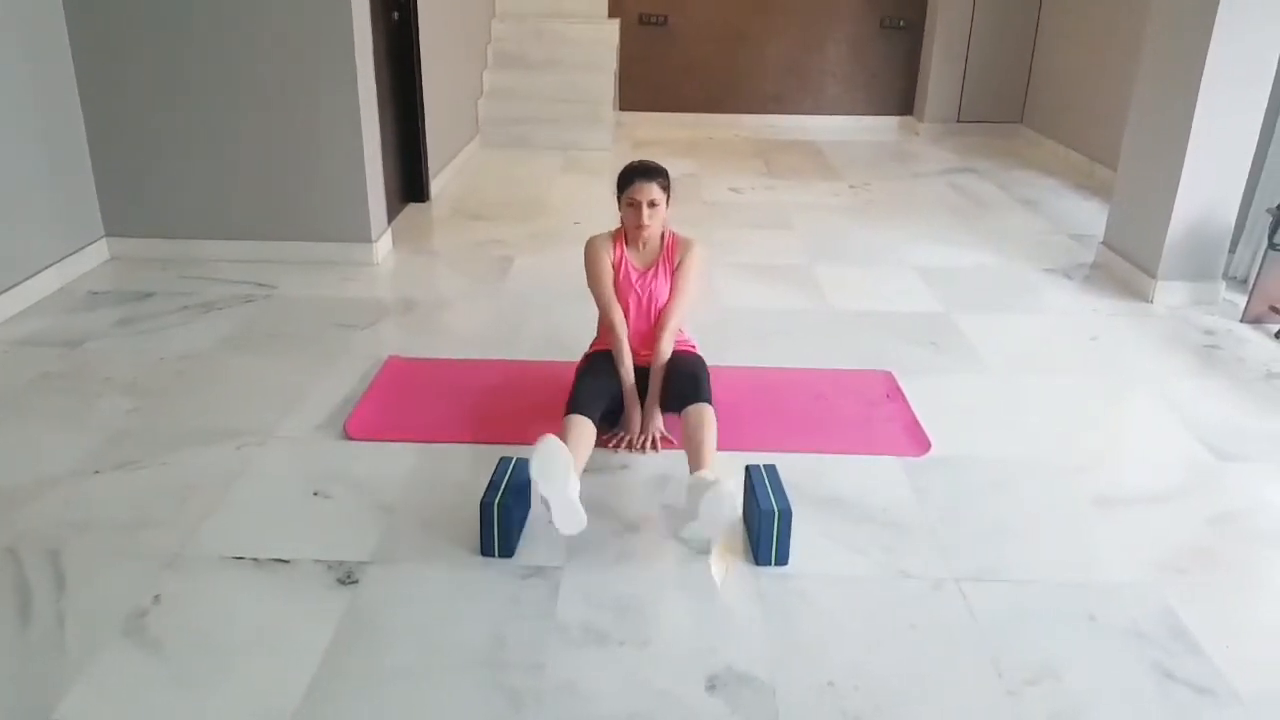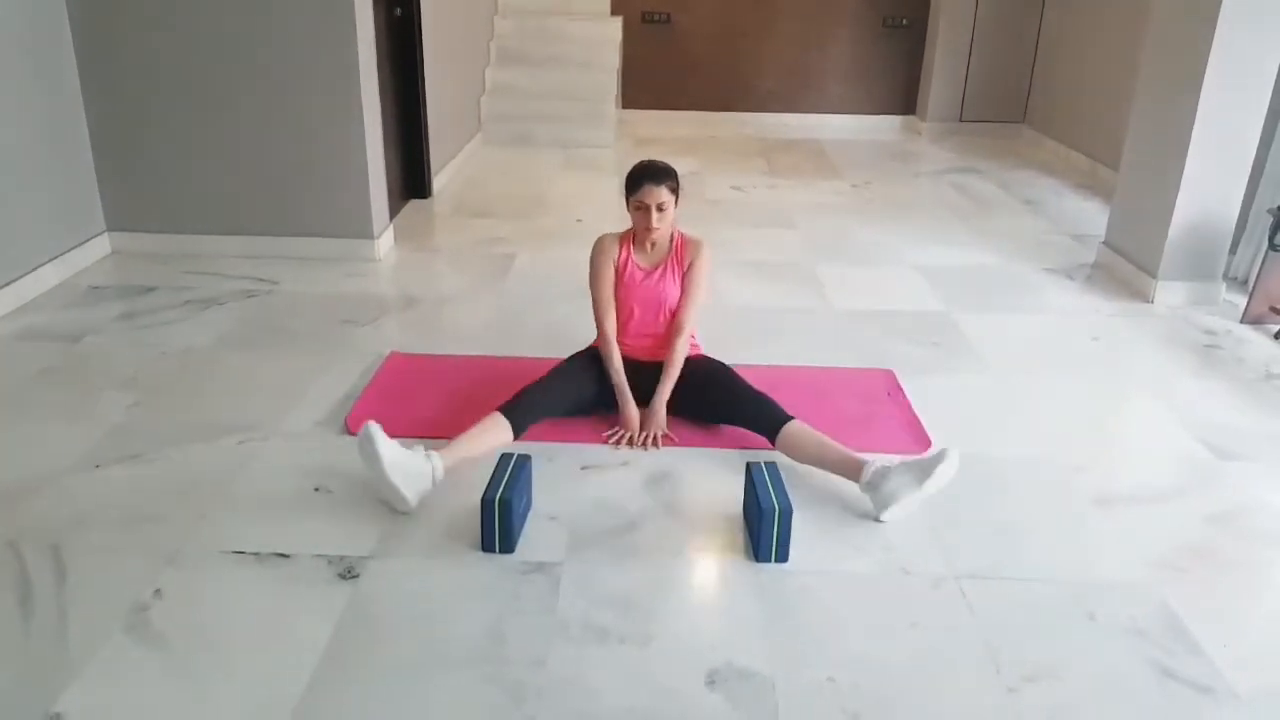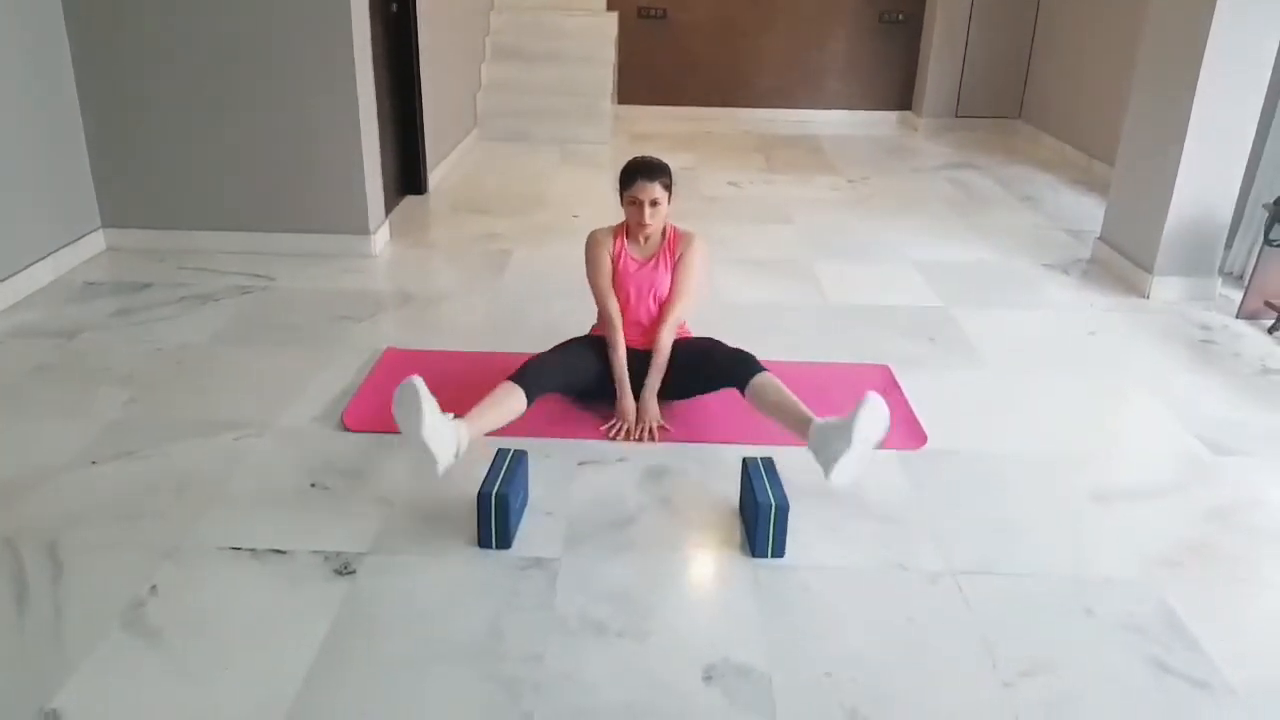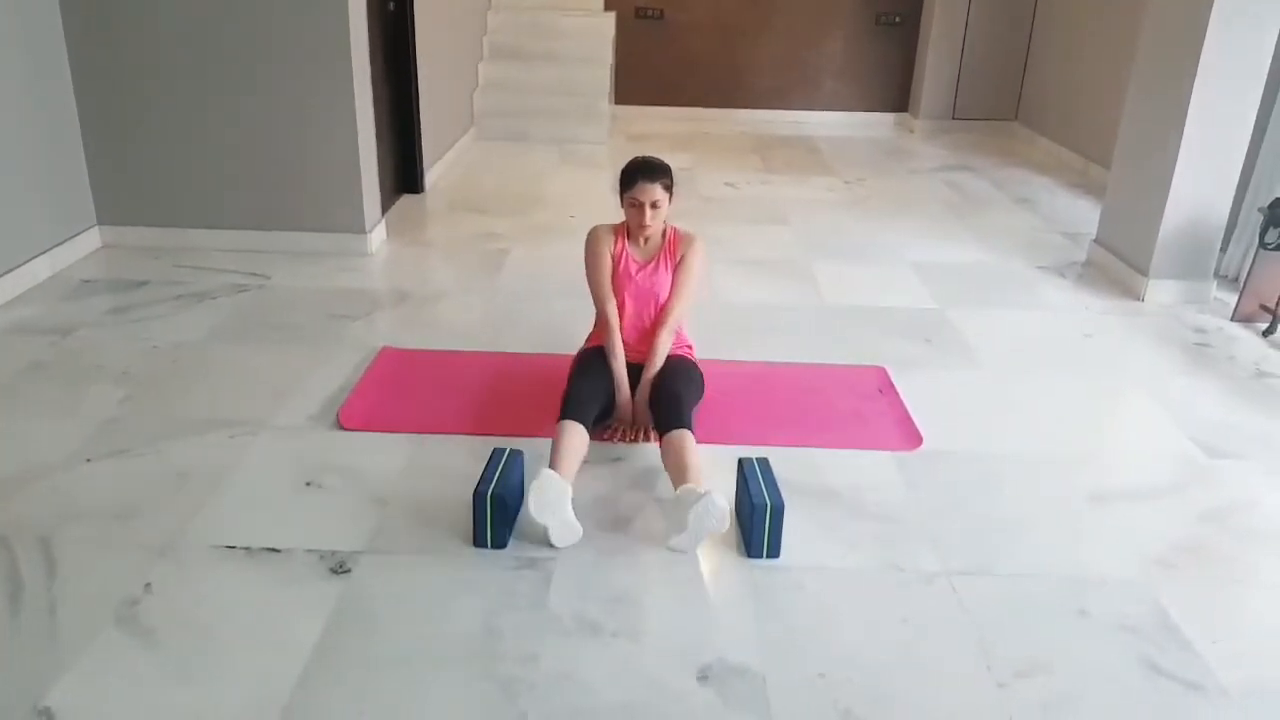
dt=0.5s
person 1, frame 1
left shoulder: (686, 251)
right shoulder: (600, 248)
left elbow: (667, 329)
right elbow: (617, 325)
left wrist: (654, 405)
right wrist: (632, 403)
left hip: (669, 357)
right hip: (614, 357)
left knee: (694, 379)
right knee: (585, 397)
left ankle: (704, 487)
right ankle: (564, 489)
person 1, frame 2
left shoulder: (695, 252)
right shoulder: (608, 249)
left elbow: (680, 332)
right elbow: (608, 331)
left wrist: (659, 404)
right wrist: (627, 402)
left hip: (675, 367)
right hip: (617, 364)
left knee: (754, 406)
right knee: (539, 395)
left ankle: (871, 478)
right ankle: (427, 471)
person 1, frame 3
left shoulder: (689, 246)
right shoulder: (602, 243)
left elbow: (668, 322)
right elbow: (612, 319)
left wrist: (649, 396)
right wrist: (624, 397)
left hip: (669, 359)
right hip: (612, 356)
left knee: (737, 363)
right knee: (541, 369)
left ankle: (825, 437)
right ankle: (451, 436)
person 1, frame 4
left shoulder: (688, 247)
right shoulder: (601, 240)
left elbow: (668, 324)
right elbow: (610, 316)
left wrist: (643, 394)
right wrist: (622, 393)
left hip: (668, 356)
right hip: (610, 353)
left knee: (674, 400)
right knee: (581, 396)
left ankle: (689, 502)
right ankle: (558, 498)
